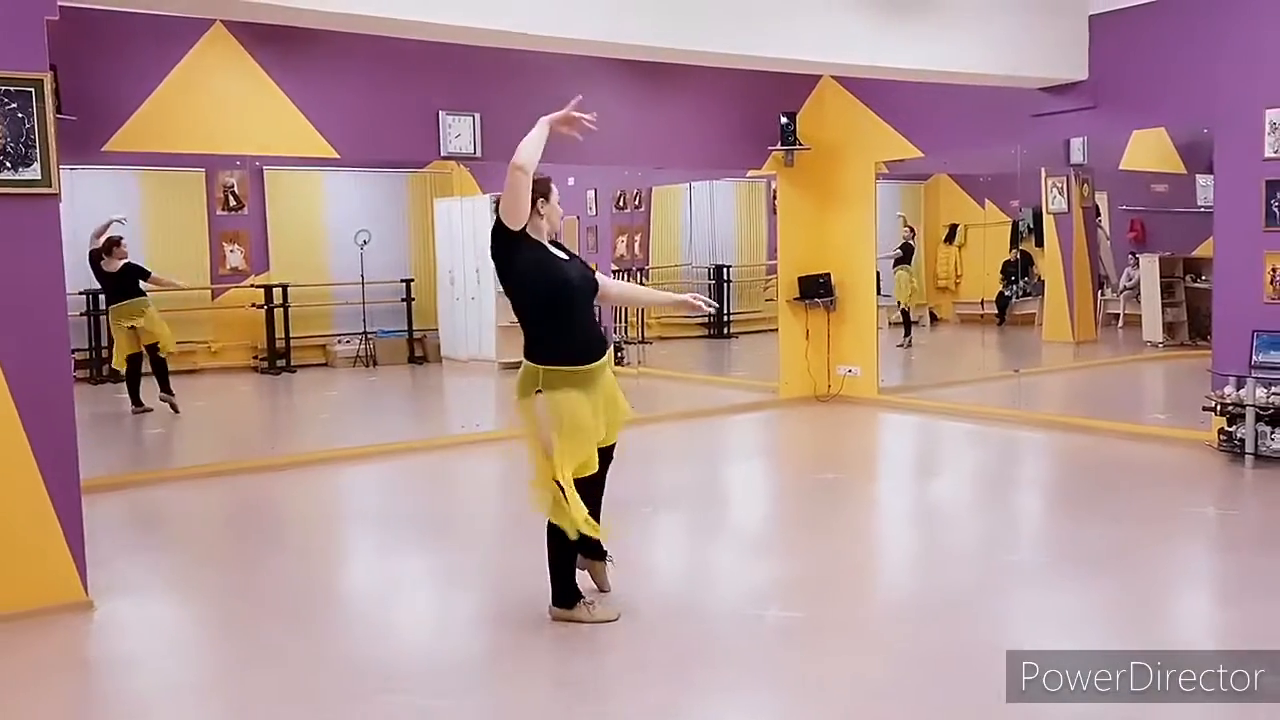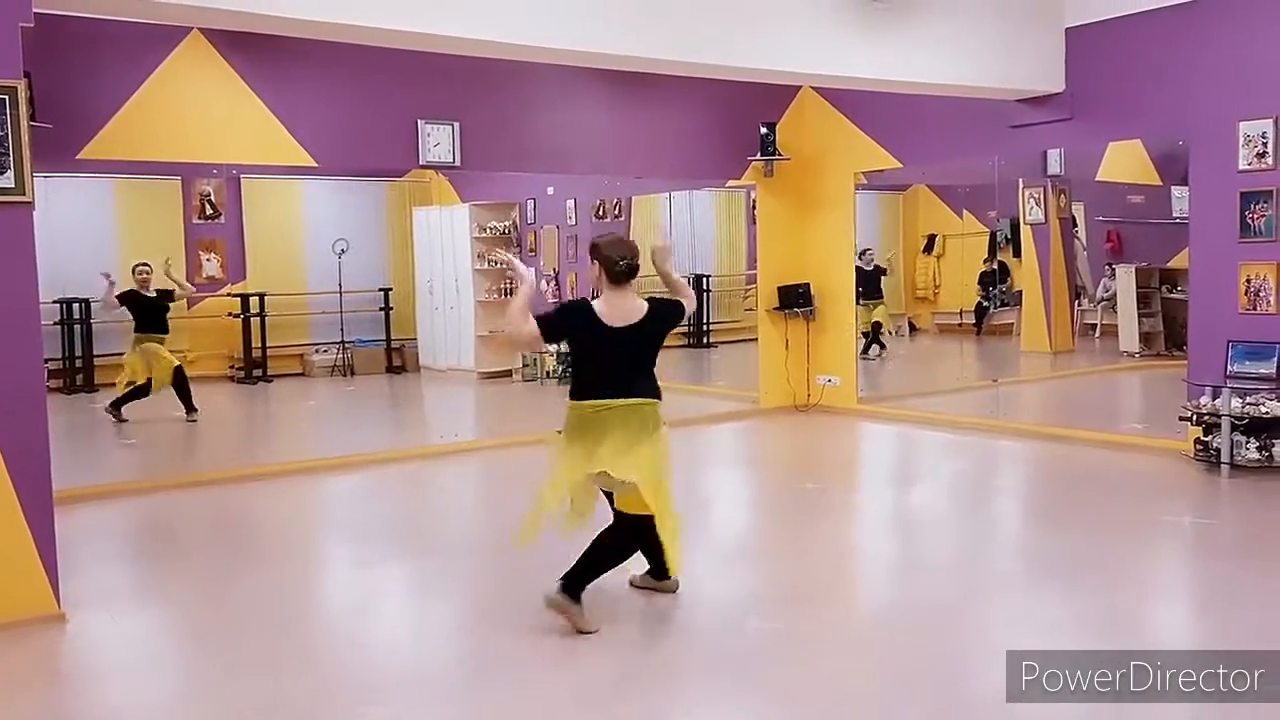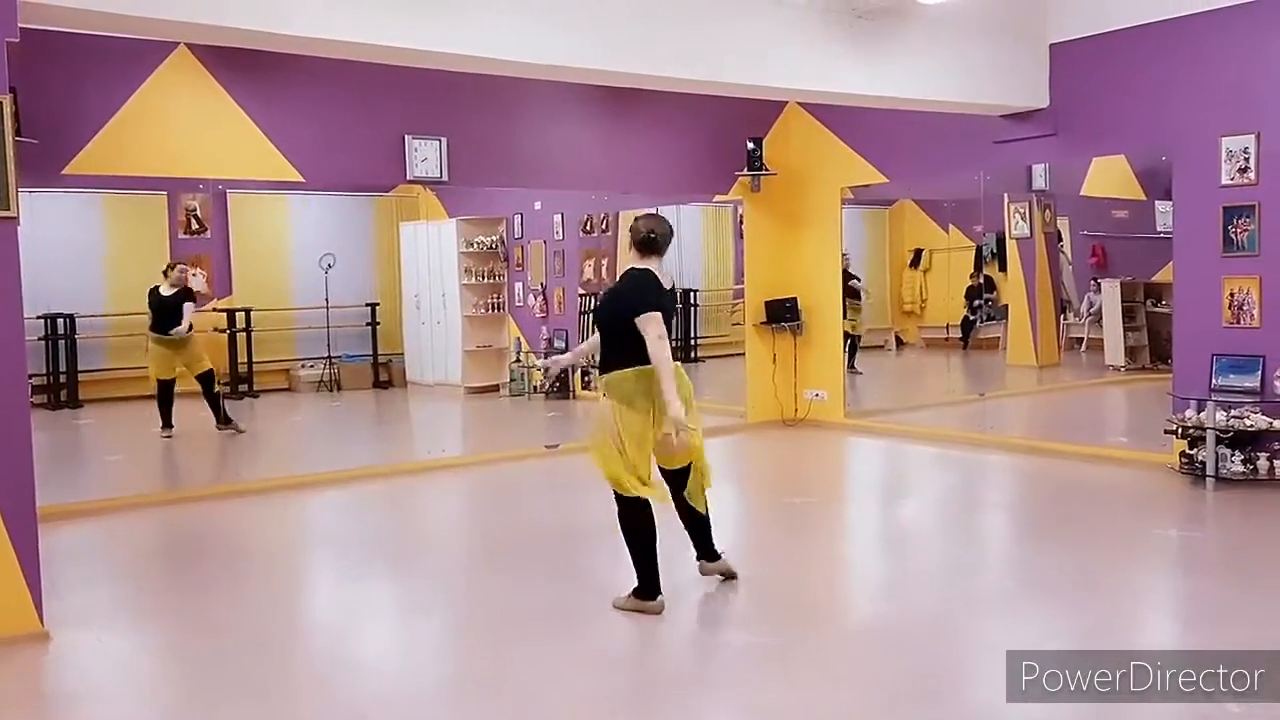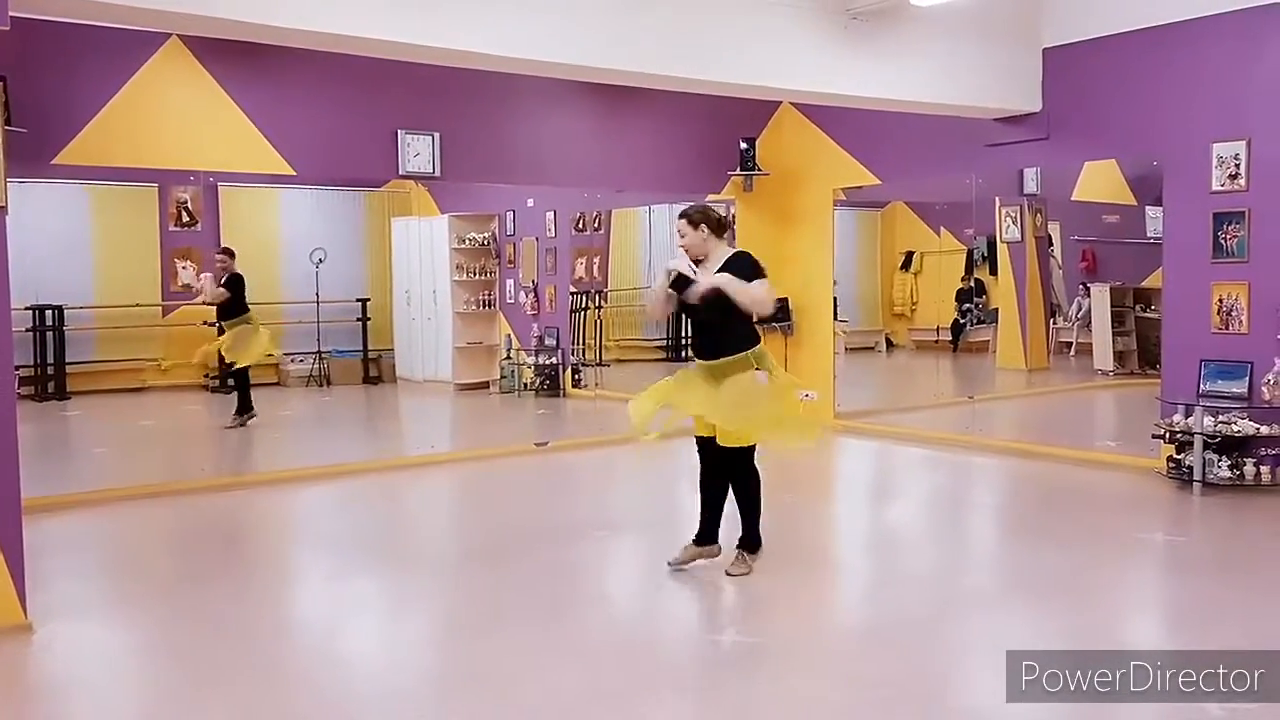
dt=1s
person 1, frame 1
left shoulder: (563, 257)
right shoulder: (511, 249)
left elbow: (611, 290)
right elbow: (518, 171)
left wrist: (675, 299)
right wrist: (546, 124)
left hip: (594, 378)
right hip: (554, 390)
left knee: (596, 471)
right knee: (570, 490)
left ankle: (590, 550)
right ankle: (564, 600)
person 1, frame 2
left shoulder: (578, 314)
right shoulder: (657, 314)
left elbow: (519, 335)
right elbow: (688, 301)
left wrist: (525, 284)
right wrist: (664, 268)
left hip: (588, 425)
right hip: (638, 425)
left knee: (626, 506)
right knee: (640, 517)
left ankle: (659, 571)
right ankle: (569, 589)
person 1, frame 3
left shoulder: (635, 281)
right shoulder: (661, 283)
left elbow: (657, 339)
left wrist: (670, 400)
right wrist: (571, 356)
left hip: (629, 394)
right hip: (663, 389)
left knee: (631, 493)
right knee: (683, 476)
left ankle: (647, 592)
right ankle: (710, 556)
person 1, frame 4
left shoulder: (741, 263)
right shoulder: (687, 269)
left elbow: (763, 307)
right elbow: (657, 313)
left wrist: (720, 281)
right wrist: (671, 277)
left hip: (742, 372)
right hip: (706, 374)
left knee: (737, 460)
right knee: (709, 457)
left ankle: (750, 546)
right ankle: (705, 540)
person 2, frame 1
left shoulder: (97, 264)
right shoulder: (130, 268)
left elbow: (95, 238)
right elbow: (157, 281)
left wrist: (110, 222)
right wrist: (177, 284)
left hip: (117, 315)
right hip: (141, 310)
left knee: (132, 359)
right knee: (156, 352)
left ankle: (137, 403)
right ankle: (166, 391)
person 2, frame 2
left shoulder: (162, 294)
right shoulder: (131, 295)
left elbow: (189, 292)
right elbow: (108, 305)
left wrist: (170, 276)
right wrist: (110, 286)
left hip: (160, 342)
right hip: (146, 342)
left knee: (151, 384)
right knee: (178, 373)
left ankle: (114, 406)
right ankle: (190, 409)
person 2, frame 3
left shoulder: (186, 292)
right shoulder: (154, 292)
left elbow: (189, 310)
left wrist: (184, 326)
right wrist: (149, 342)
left hip: (186, 342)
right hip: (161, 344)
left knee: (208, 379)
right knee: (165, 386)
left ankle: (223, 421)
right ankle: (166, 425)
person 2, frame 4
left shoulder: (234, 278)
right shoulder: (226, 277)
left elbow: (214, 297)
right elbow: (212, 300)
right wrist: (207, 293)
left hip: (242, 327)
right hip: (233, 328)
left knee: (239, 370)
right knee: (238, 370)
left ankle: (243, 411)
right ankle: (246, 410)
